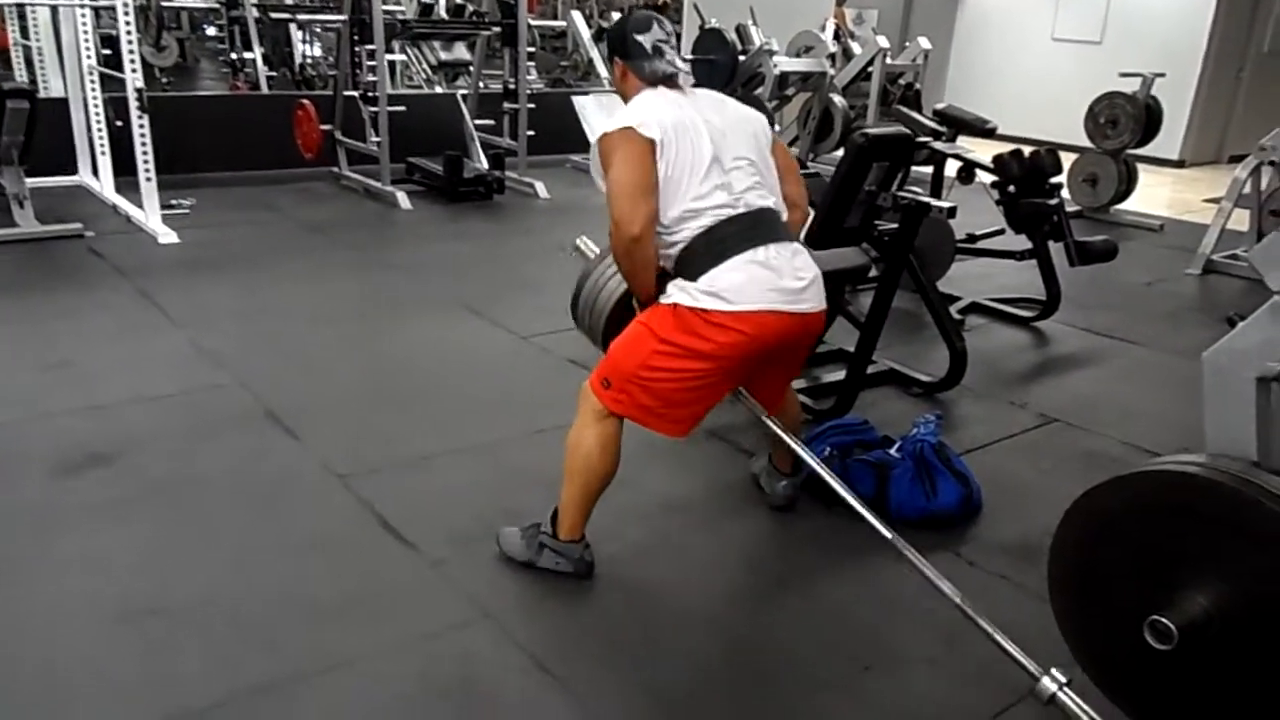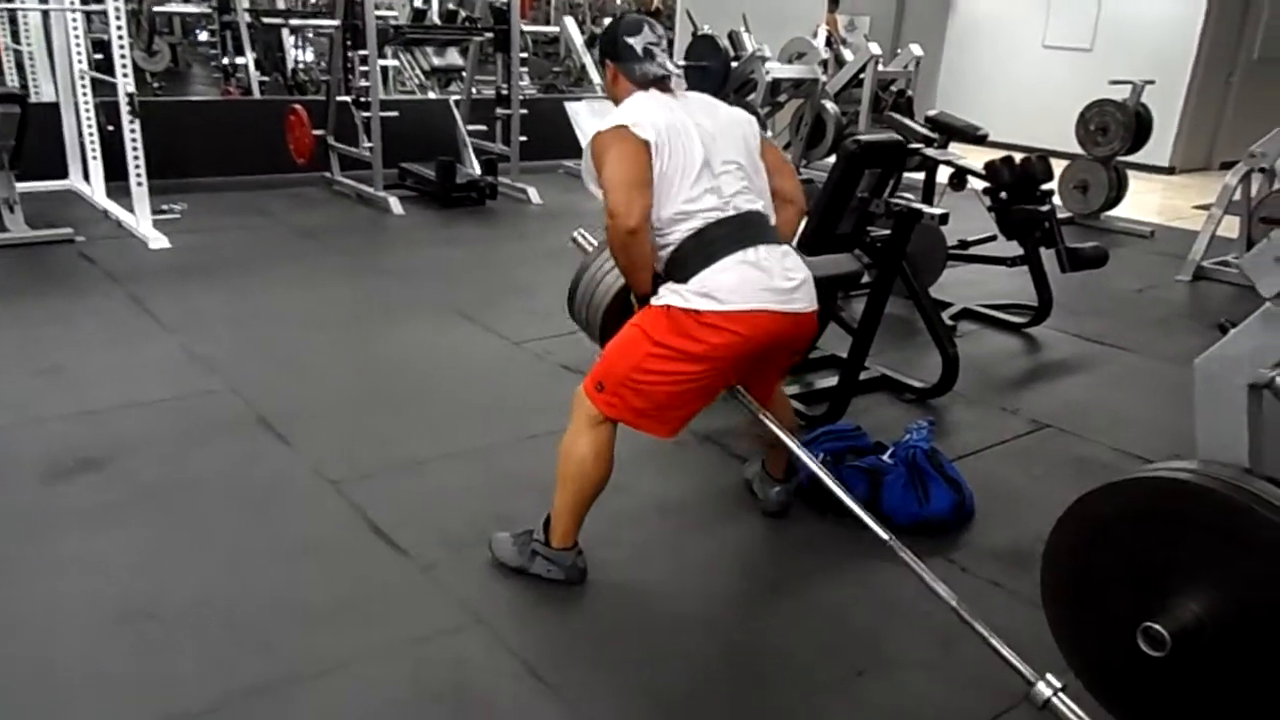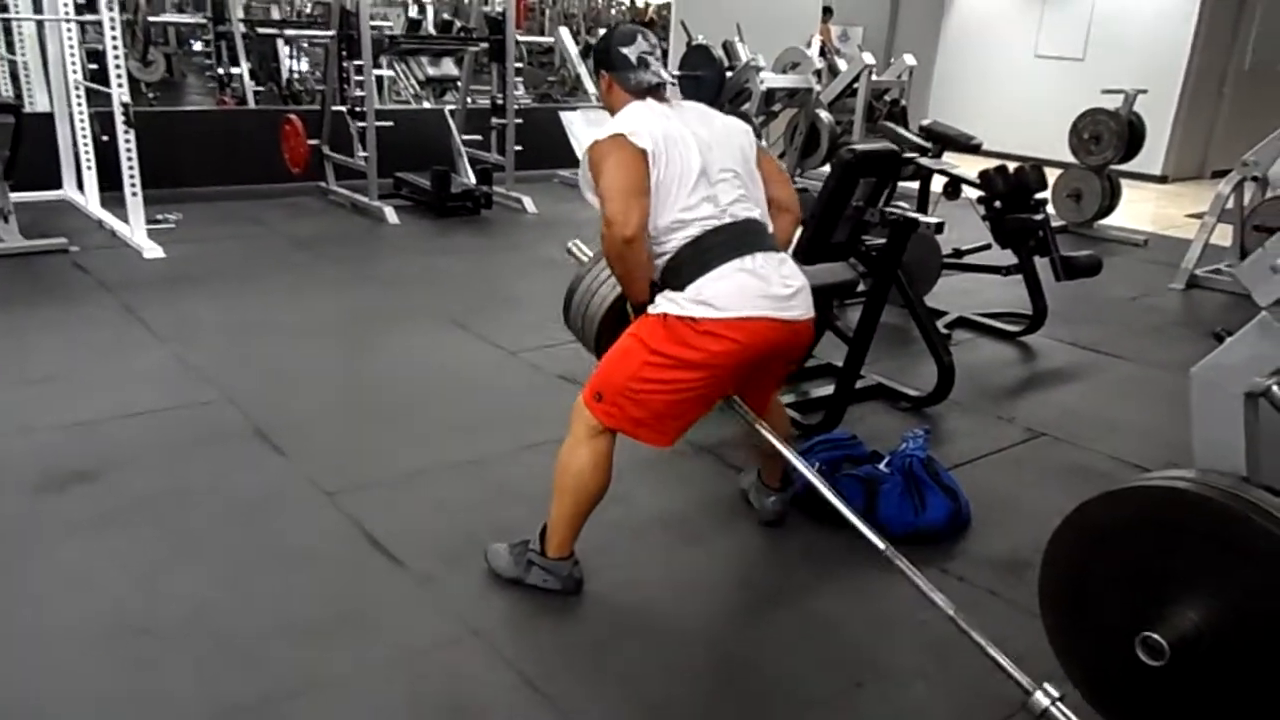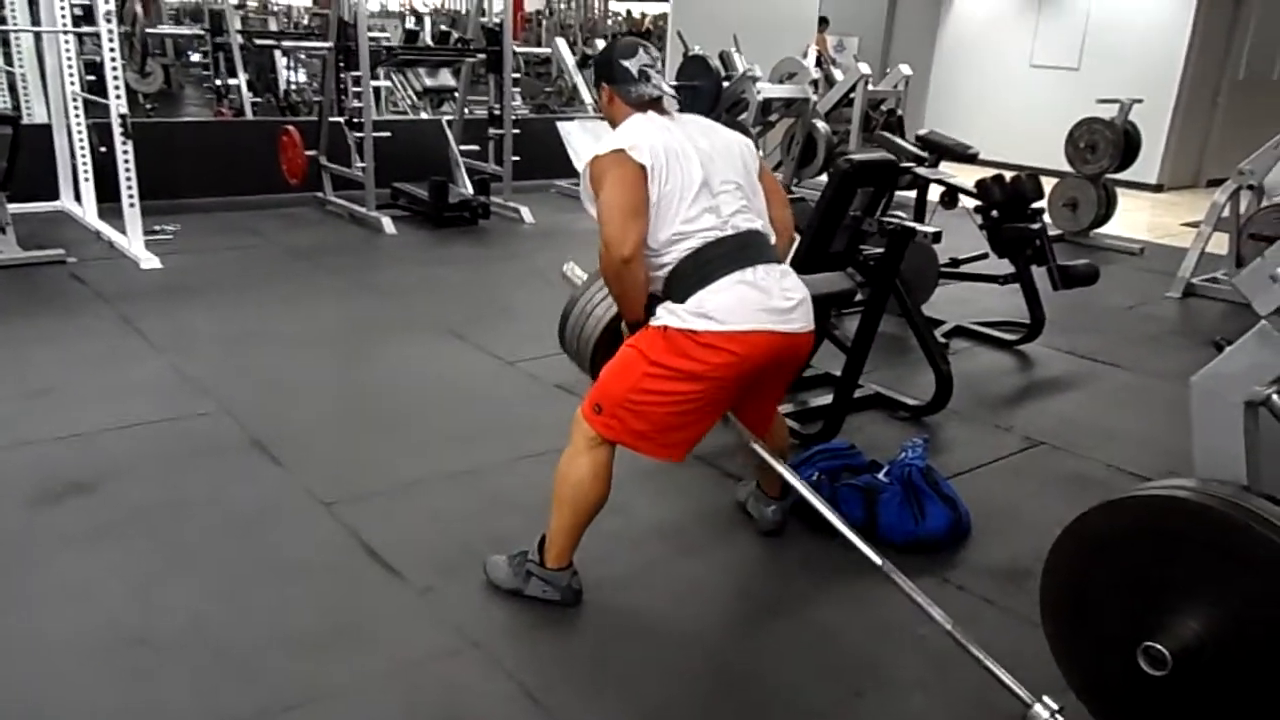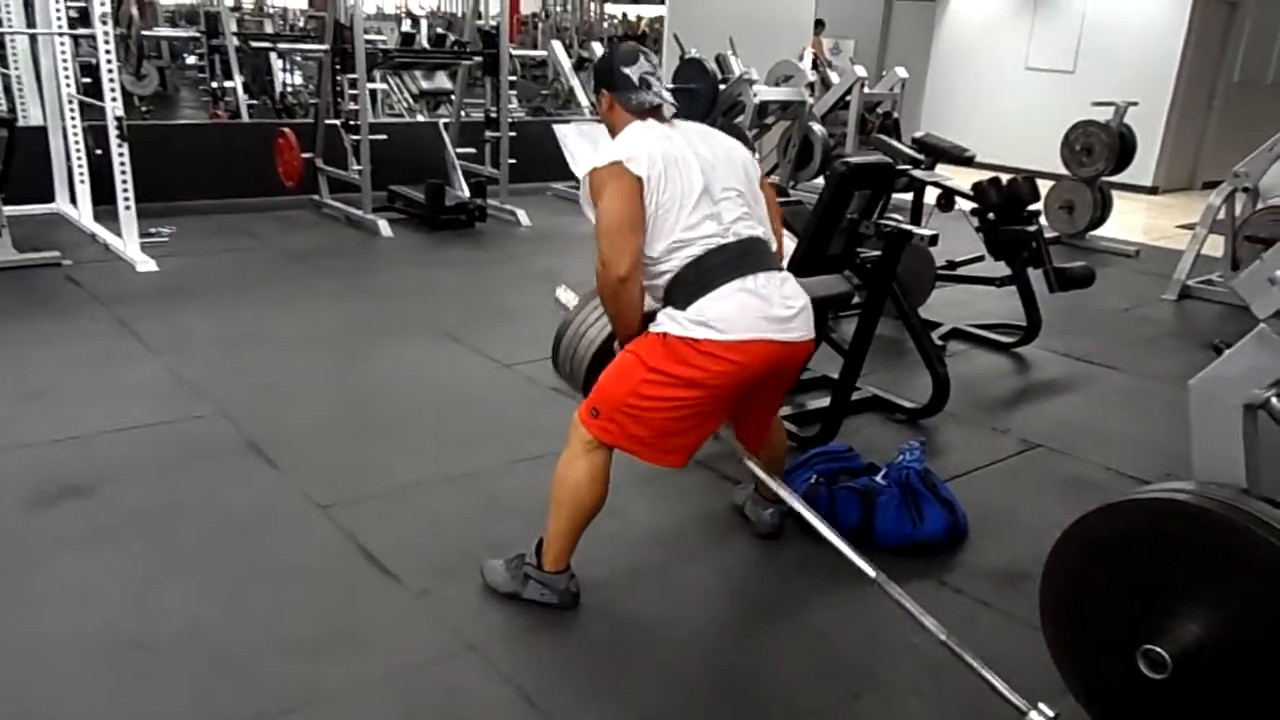
dt=0.1s
person 1, frame 1
left shoulder: (629, 128)
right shoulder: (741, 112)
left elbow: (632, 230)
right elbow: (797, 202)
left wrist: (648, 300)
left hip: (724, 301)
right hip: (803, 292)
left knee: (601, 402)
right knee: (770, 386)
left ankle: (563, 543)
right ankle: (782, 476)
person 1, frame 2
left shoulder: (620, 128)
right shoulder: (732, 114)
left elbow: (628, 222)
right elbow: (792, 200)
left wrist: (644, 294)
left hip: (717, 303)
right hip: (795, 294)
left knee: (594, 408)
right knee: (763, 387)
left ankle: (555, 549)
right ankle: (776, 481)
person 1, frame 3
left shoulder: (617, 138)
right shoulder: (728, 124)
left elbow: (625, 231)
right elbow: (787, 208)
left wrist: (641, 304)
left hip: (713, 312)
right hip: (791, 302)
left knee: (593, 419)
right knee: (759, 395)
left ankle: (552, 559)
right ankle: (772, 490)
person 1, frame 4
left shoulder: (618, 151)
right shoulder: (727, 135)
left elbow: (623, 253)
right elbow: (782, 226)
left wrist: (636, 322)
left hip: (715, 322)
right hip: (792, 313)
left knee: (593, 430)
right knee: (758, 407)
left ankle: (550, 570)
right ankle: (769, 501)
person 1, frame 5
left shoulder: (617, 162)
right shoulder: (727, 143)
left elbow: (619, 270)
left wrist: (630, 340)
left hip: (714, 330)
right hip: (793, 320)
left knee: (591, 434)
right knee: (756, 412)
left ankle: (548, 573)
right ankle: (766, 504)
